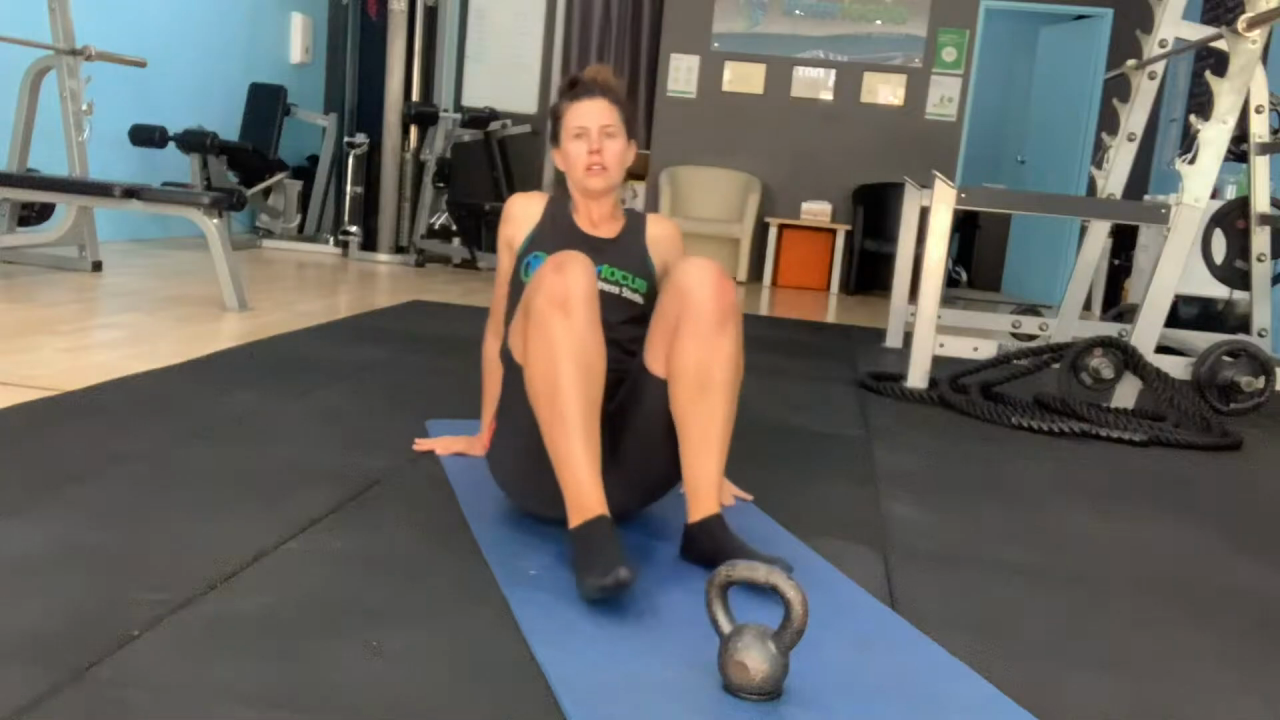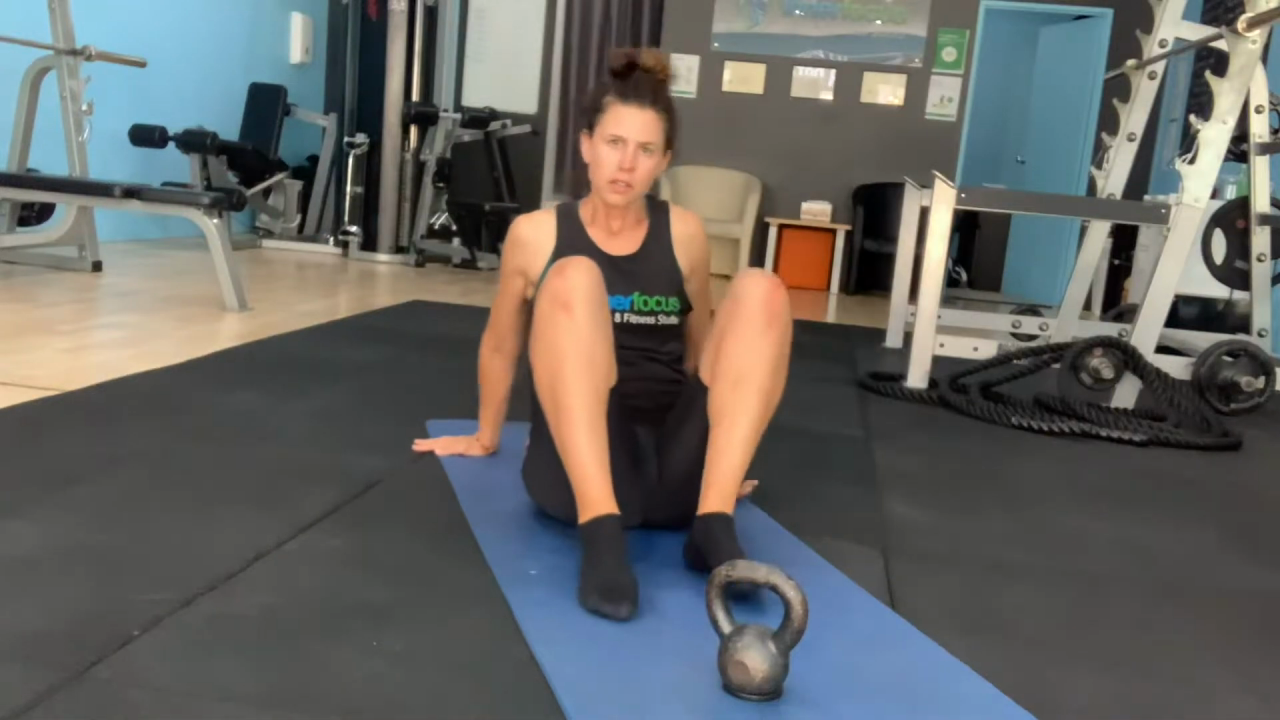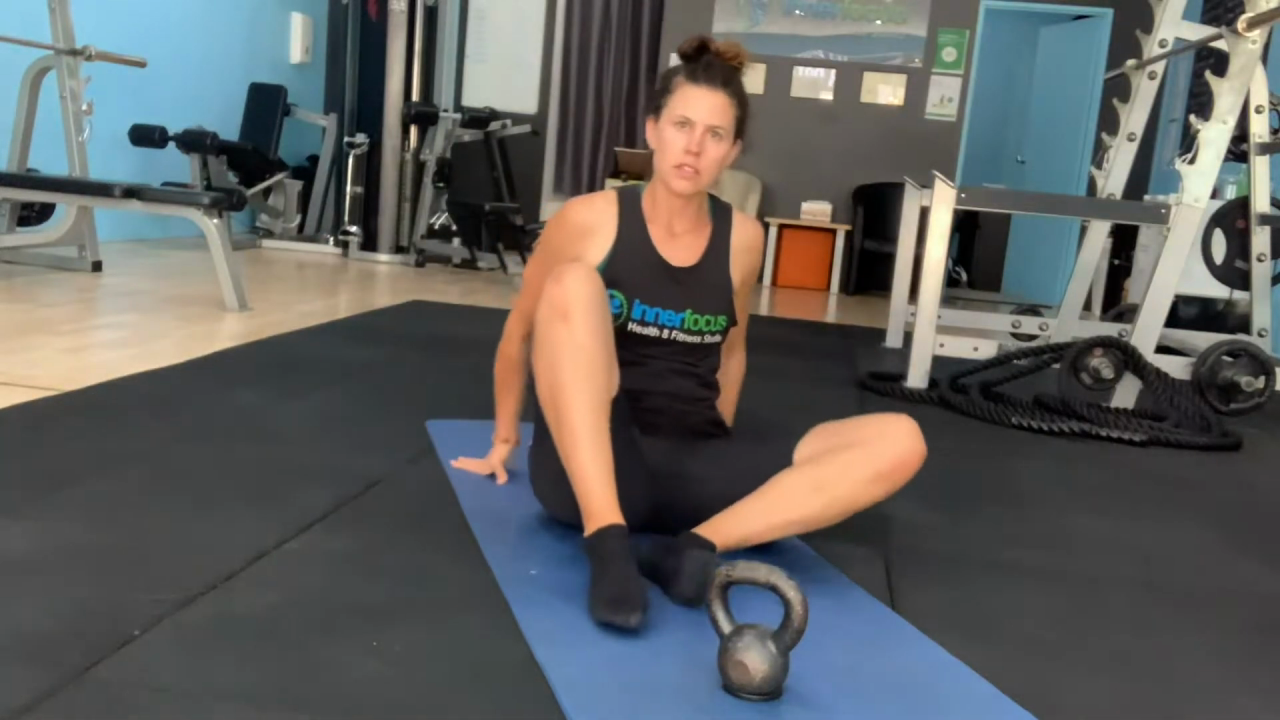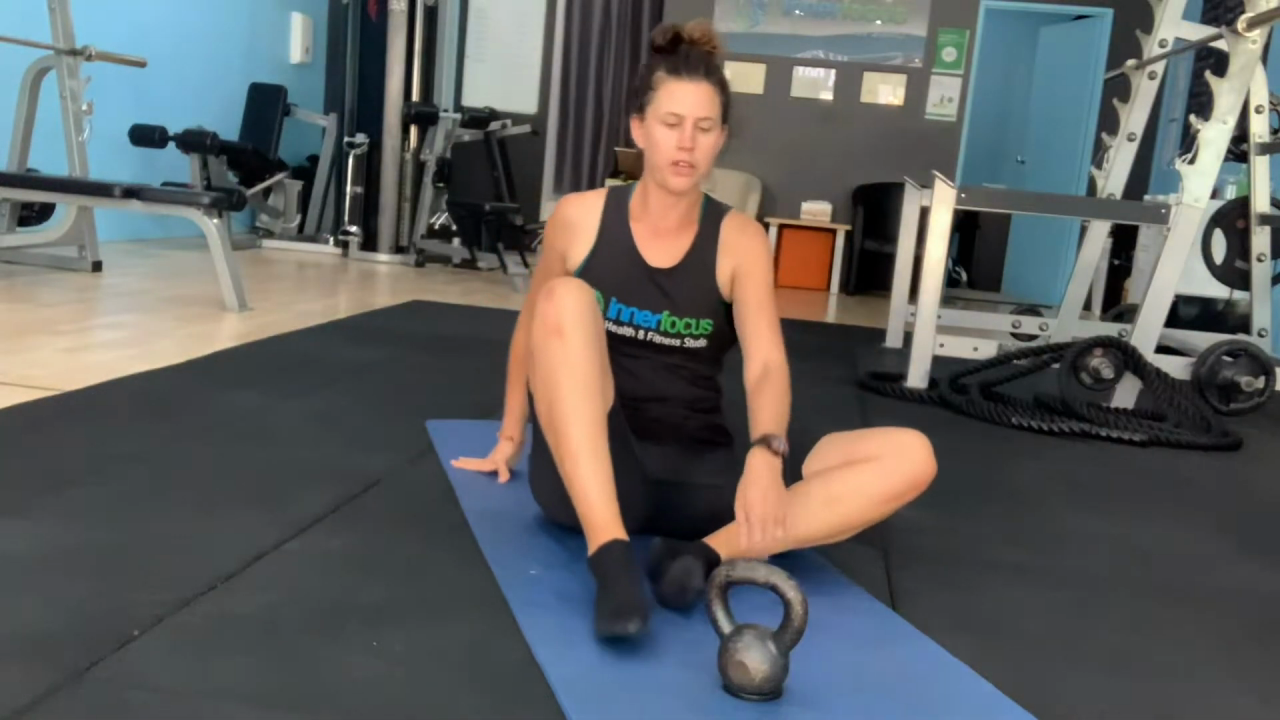
dt=0.7s
person 1, frame 1
left shoulder: (659, 236)
right shoulder: (526, 213)
left elbow: (686, 341)
left wrist: (705, 466)
right wrist: (485, 437)
left hip: (635, 455)
right hip: (543, 461)
left knee: (706, 281)
right knee: (565, 273)
left ankle: (705, 524)
right ankle: (588, 526)
person 1, frame 2
left shoulder: (685, 233)
right shoulder: (534, 234)
right elbow: (501, 345)
left wrist: (719, 460)
right wrist: (486, 437)
left hip: (676, 467)
right hip: (580, 468)
left knee: (760, 289)
right knee: (575, 277)
left ankle: (713, 524)
right ankle: (599, 528)
person 1, frame 3
left shoulder: (743, 238)
right shoulder: (589, 219)
right elbow: (520, 333)
right wrist: (504, 439)
left hip: (695, 466)
right hip: (591, 467)
left knee: (899, 442)
right knee: (575, 286)
left ankle: (698, 544)
right ankle: (606, 541)
person 1, frame 4
left shoulder: (739, 239)
right shoulder: (579, 217)
left elbow: (766, 363)
right elbow: (533, 325)
left wrist: (766, 453)
right wrist: (510, 438)
left hip: (697, 473)
right hip: (588, 473)
left knee: (910, 457)
right knee: (566, 300)
left ankle: (706, 553)
right ankle: (610, 554)
